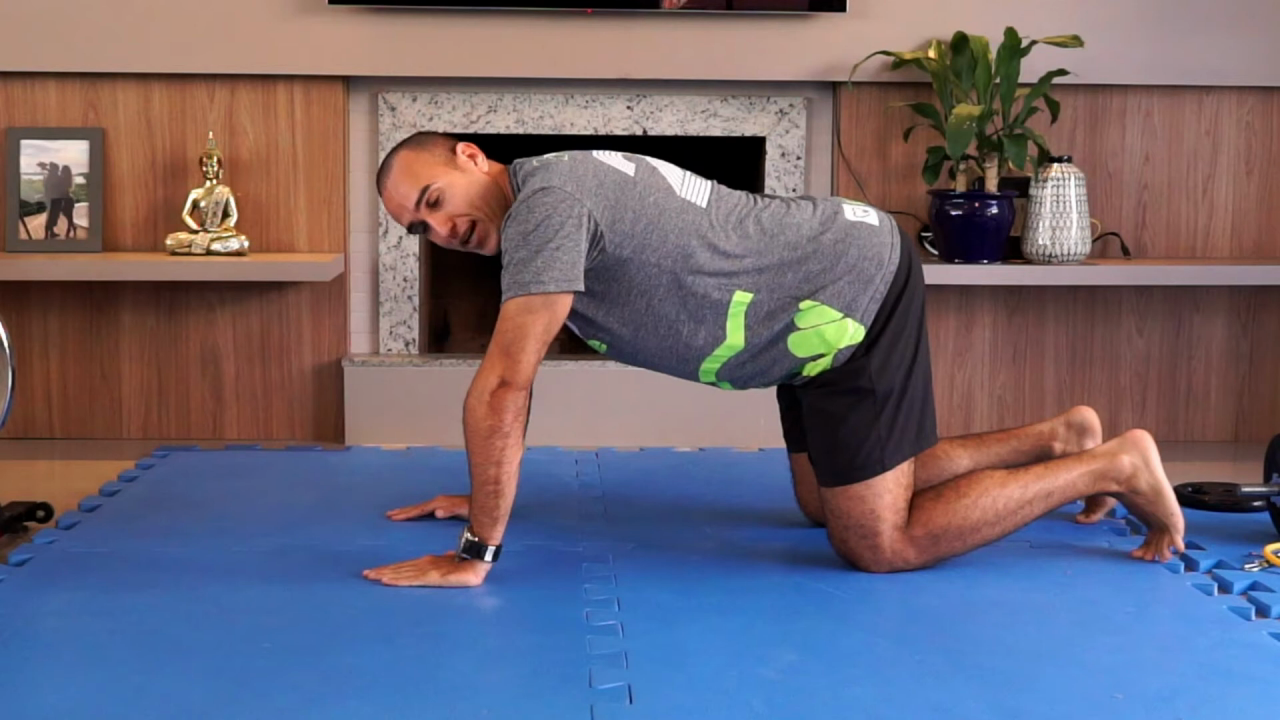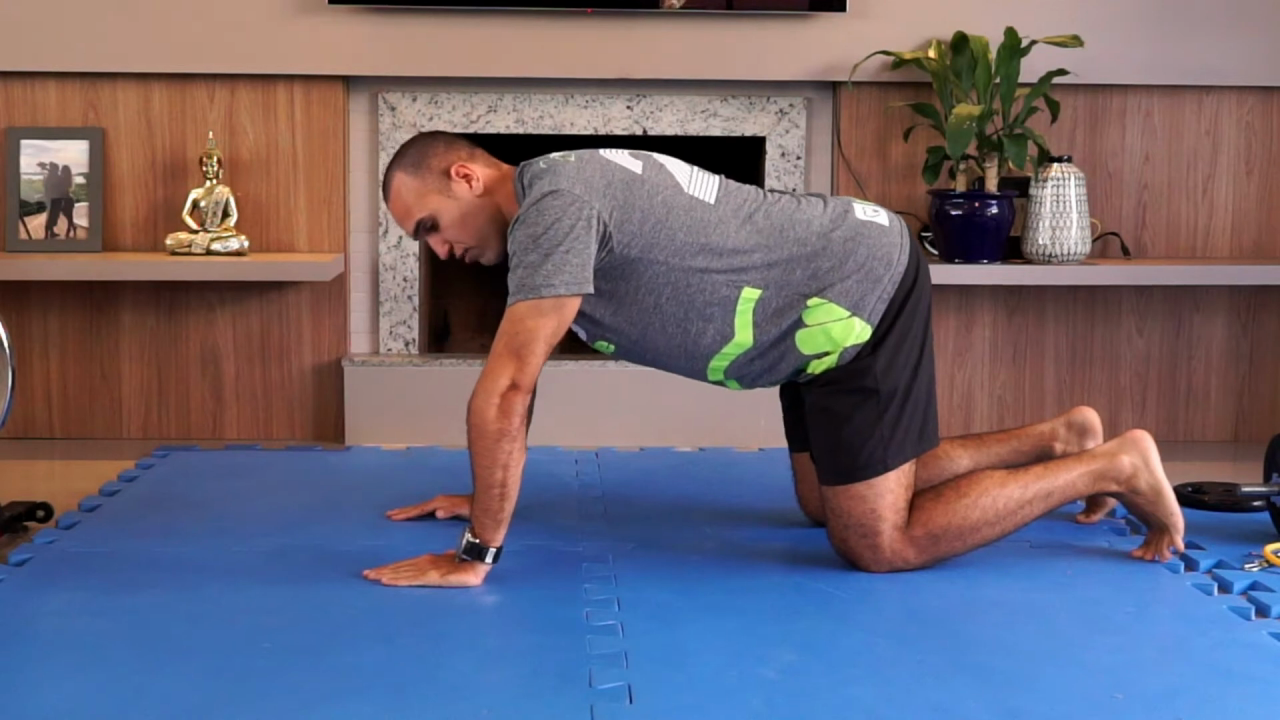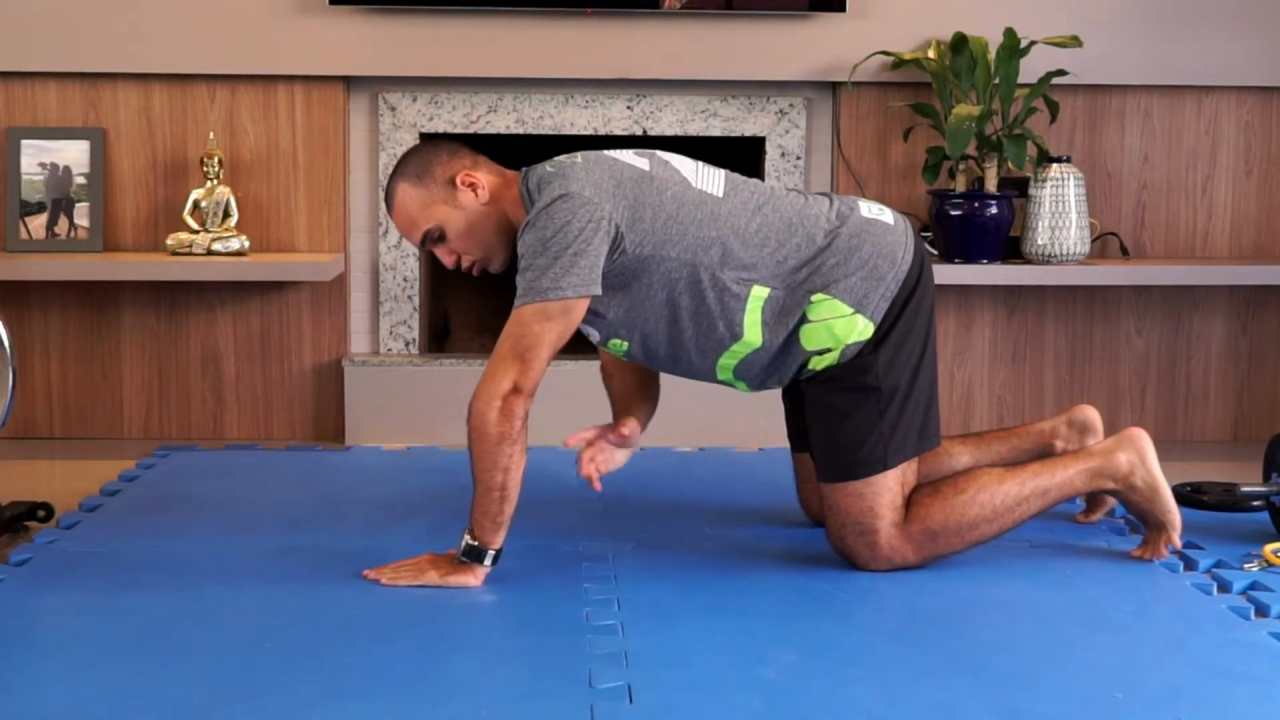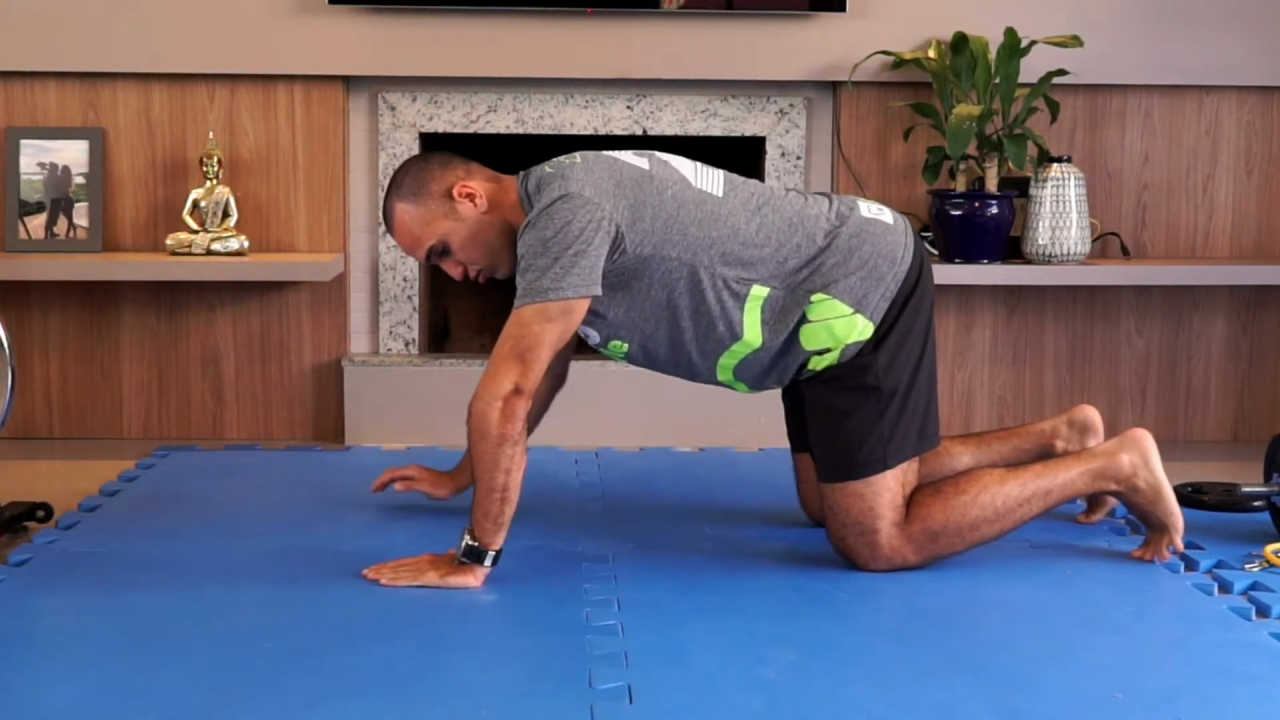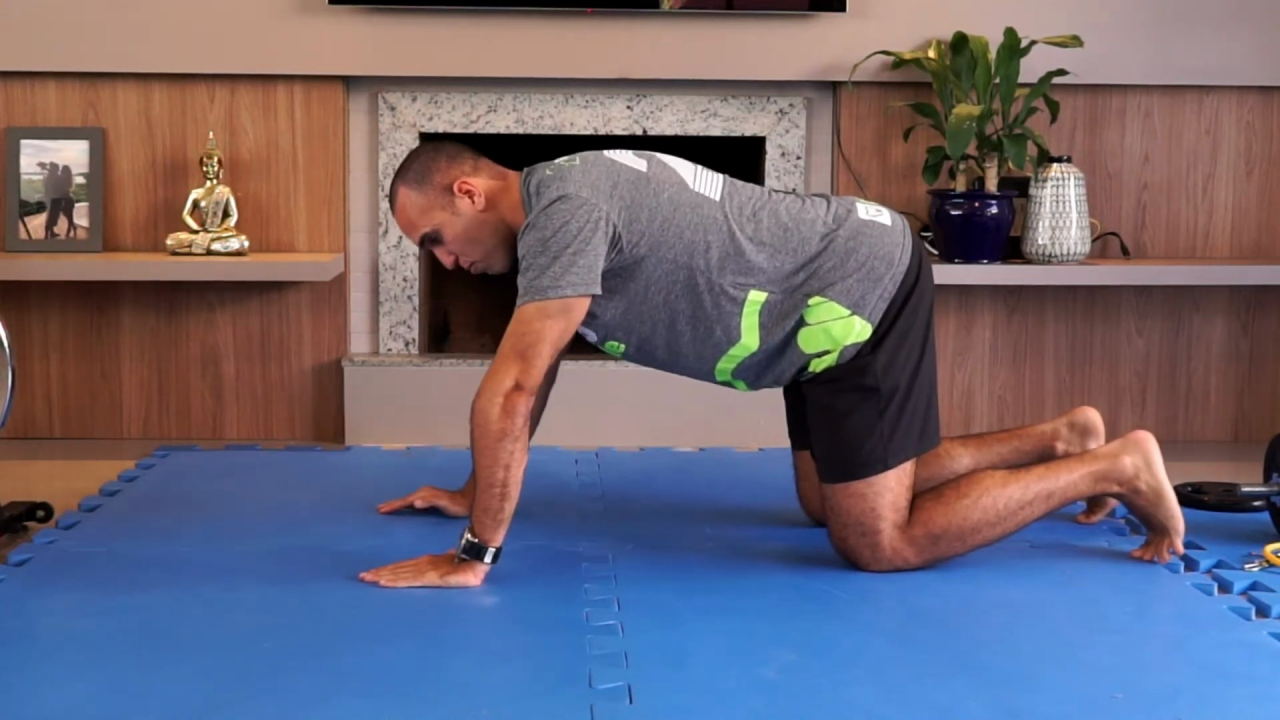
dt=1s
person 1, frame 1
left shoulder: (544, 200)
right shoulder: (542, 212)
left elbow: (501, 388)
right elbow: (514, 379)
left wrist: (475, 549)
right wrist: (481, 492)
left hip: (851, 291)
right hip: (831, 291)
left knee: (879, 541)
right knee: (827, 502)
left ankle: (1114, 464)
right ankle: (1059, 437)
person 1, frame 2
left shoulder: (551, 205)
right shoulder: (551, 204)
left elbow: (504, 390)
right elbow: (519, 381)
left wrist: (478, 552)
right wrist: (485, 496)
left hip: (858, 289)
right hip: (838, 285)
left knee: (879, 542)
right knee: (831, 502)
left ankle: (1113, 467)
right ankle: (1056, 439)
person 1, frame 3
left shoulder: (562, 208)
right shoulder: (563, 212)
left elbow: (505, 395)
right elbow: (630, 350)
left wrist: (476, 554)
right wrist: (623, 427)
left hip: (861, 286)
right hip: (844, 281)
left knee: (877, 538)
right knee: (830, 502)
left ankle: (1110, 465)
right ankle: (1058, 437)
person 1, frame 4
left shoulder: (563, 209)
right shoulder: (558, 214)
left elbow: (505, 392)
right elbow: (543, 377)
left wrist: (475, 553)
right wrist: (460, 475)
left hip: (860, 284)
right hip: (843, 279)
left knee: (877, 539)
right knee: (830, 501)
left ankle: (1112, 464)
right ankle: (1060, 437)
person 1, frame 5
left shoulder: (563, 209)
right shoulder: (553, 209)
left elbow: (511, 390)
right elbow: (530, 381)
left wrist: (475, 552)
right wrist: (473, 492)
left hip: (858, 287)
right hip: (846, 279)
left knee: (879, 539)
right knee: (828, 500)
left ankle: (1114, 466)
right ankle: (1059, 439)
